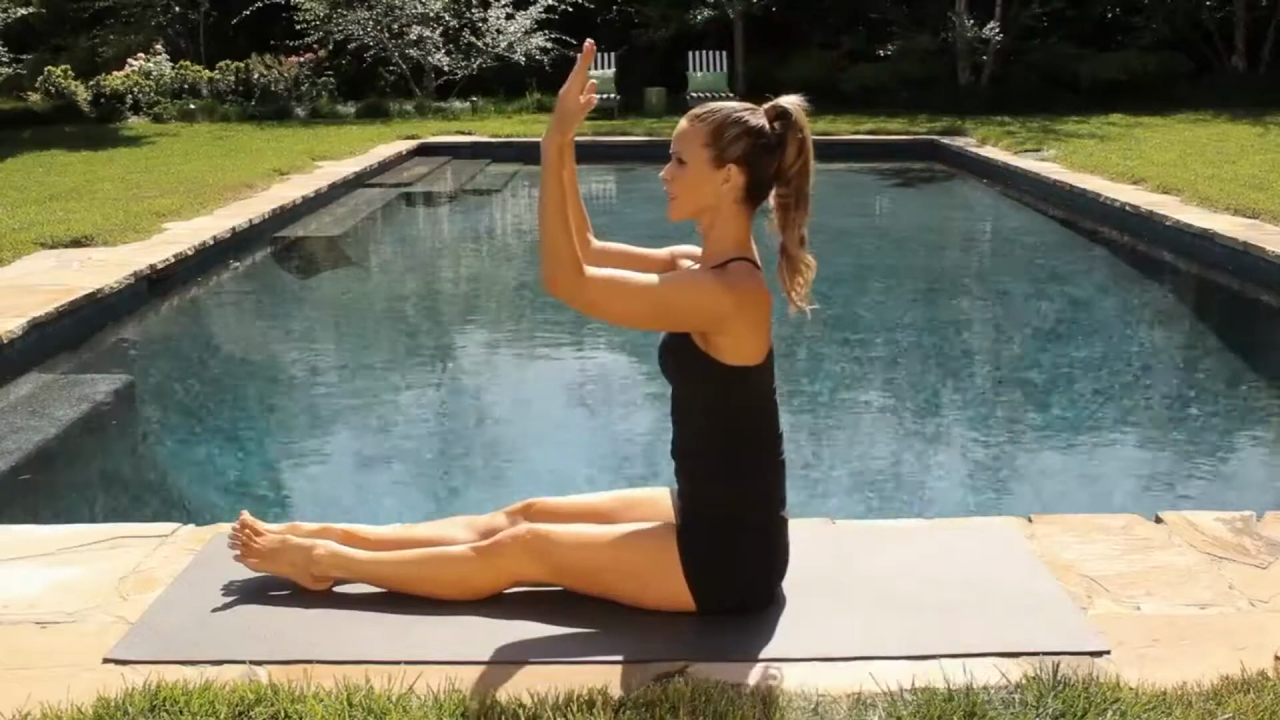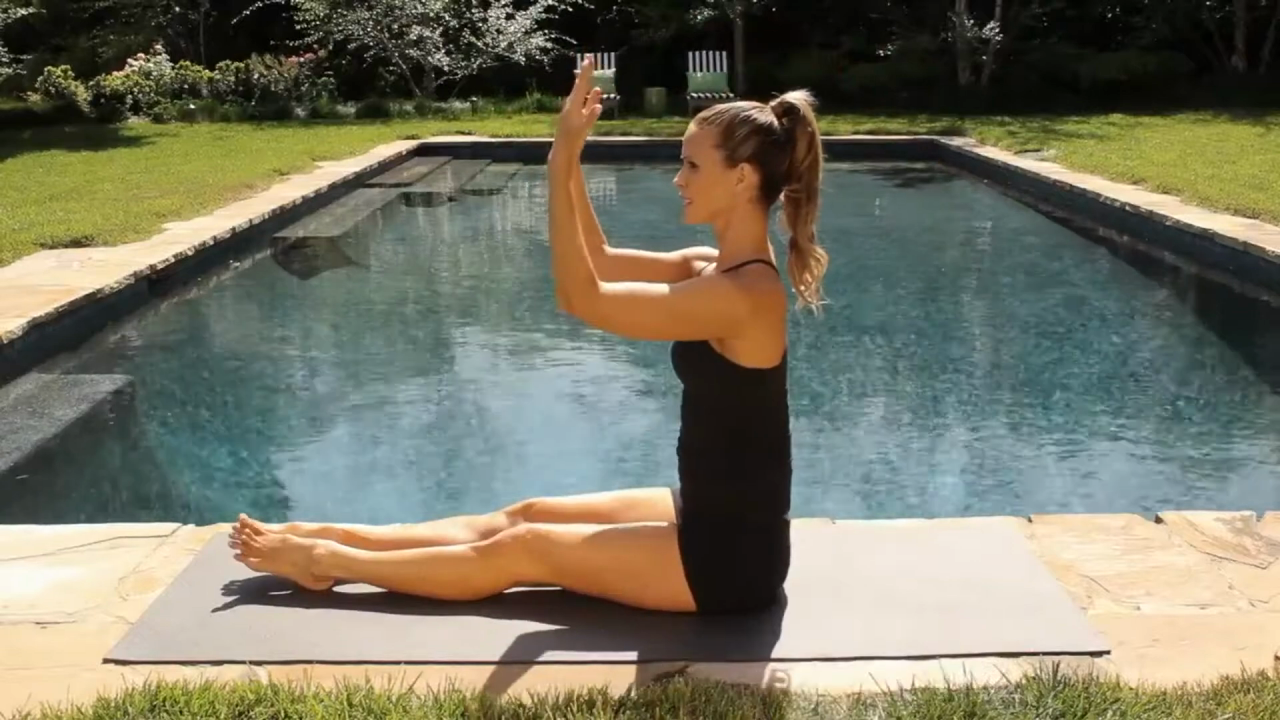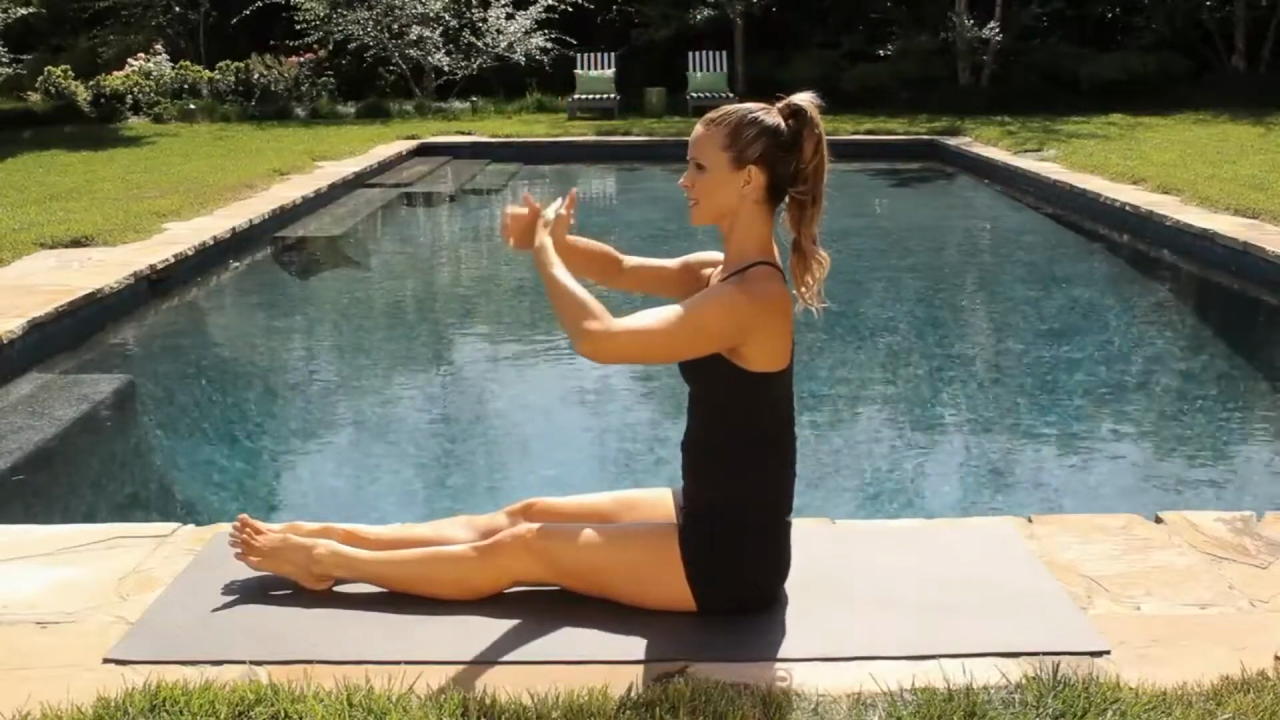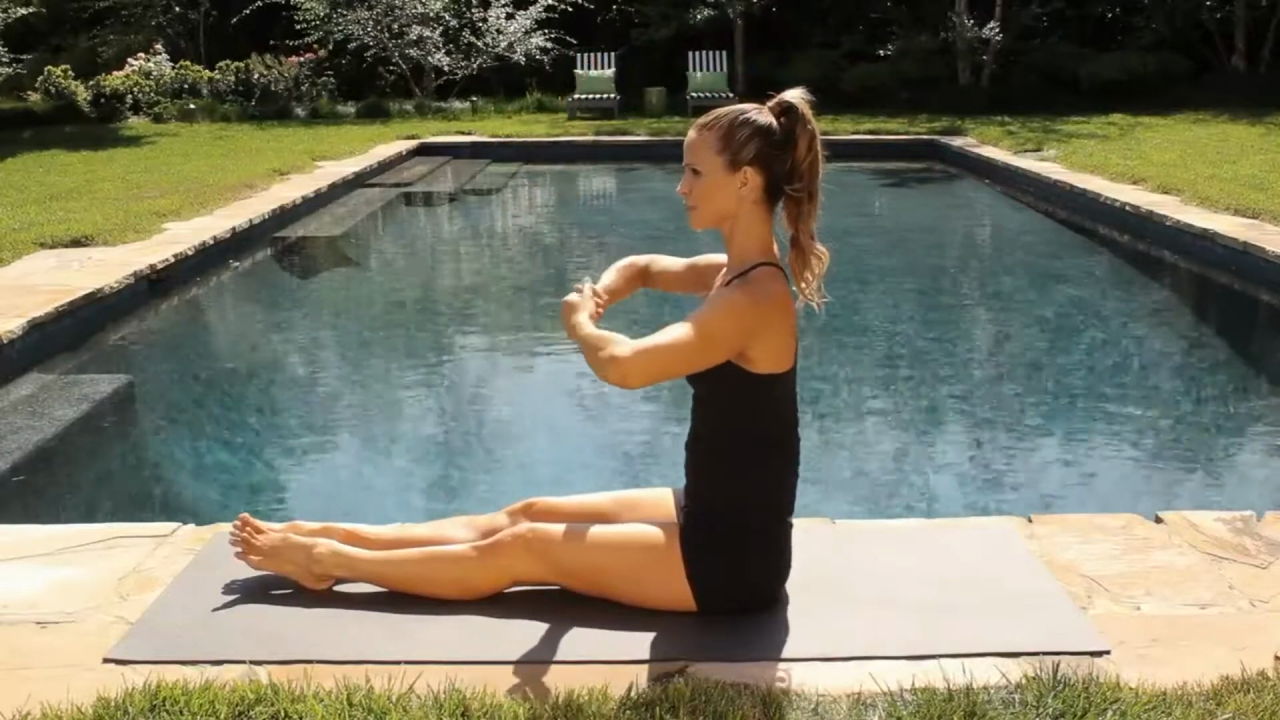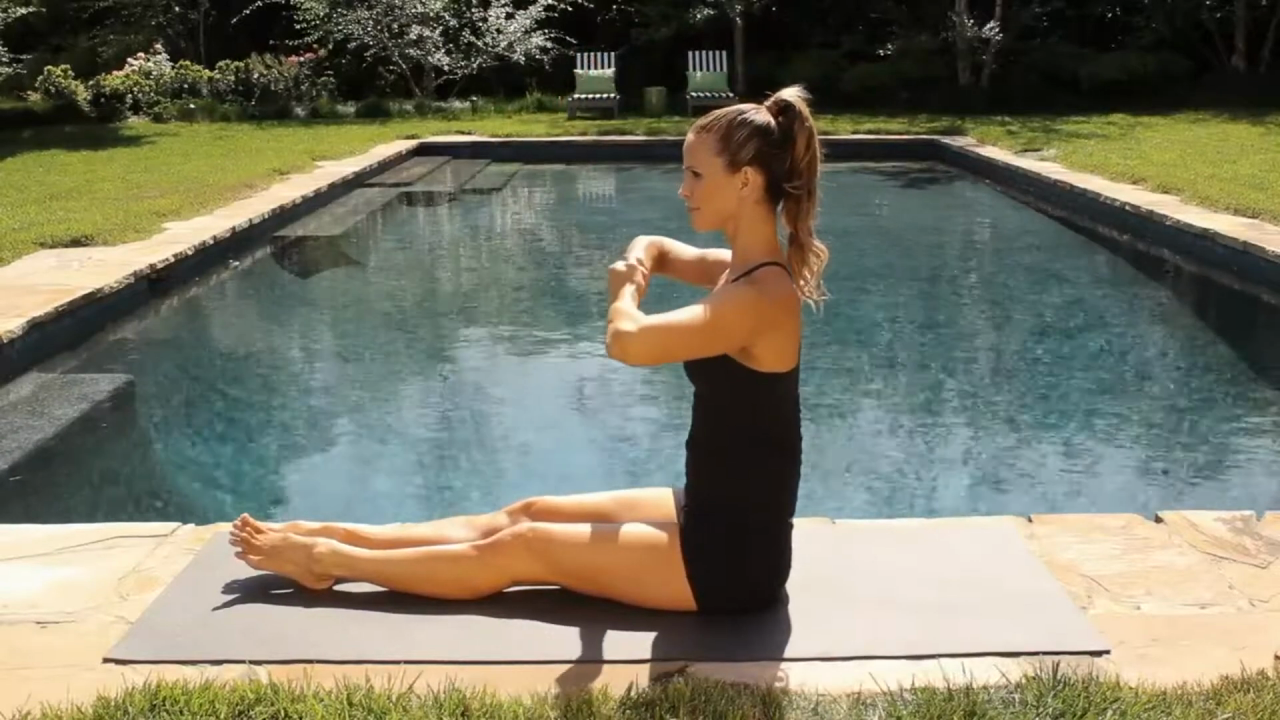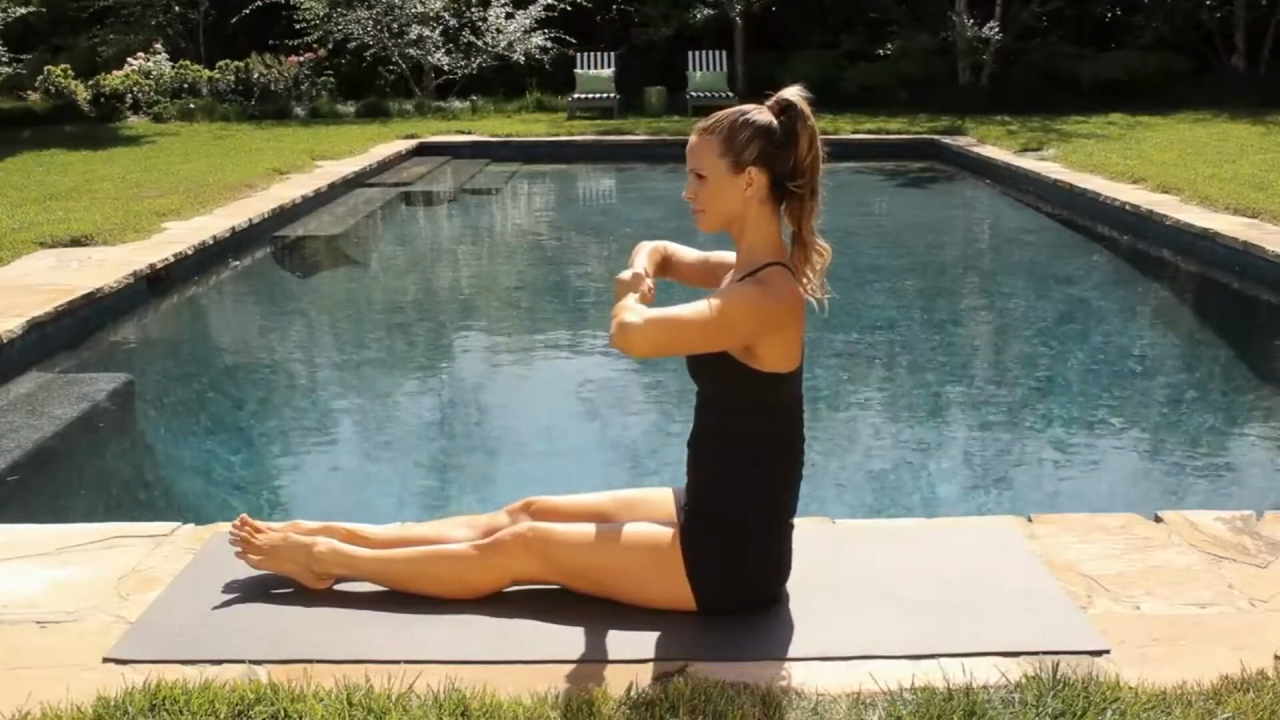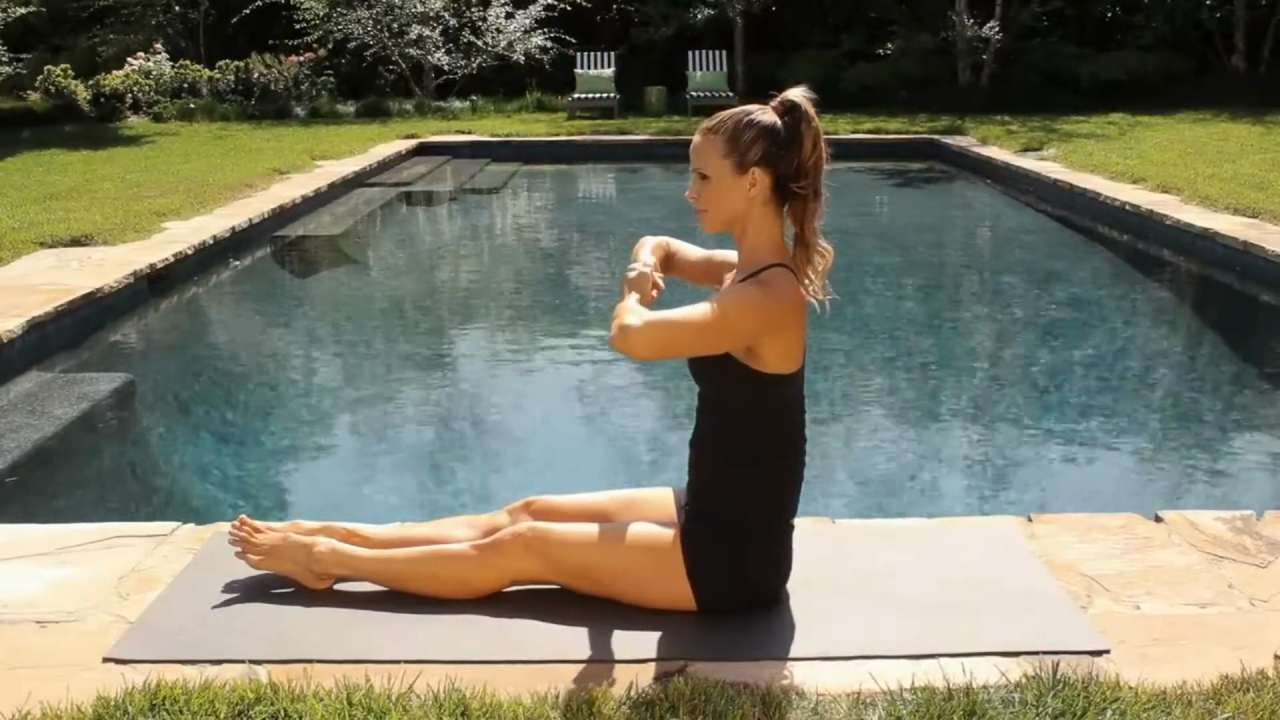
dt=0.7s
person 1, frame 1
left shoulder: (726, 294)
right shoulder: (706, 266)
left elbow: (567, 281)
right elbow: (586, 254)
left wrist: (554, 147)
right wrist: (562, 145)
left hip: (729, 552)
right hip: (706, 518)
left knee: (518, 550)
right knee: (523, 516)
left ankle: (326, 561)
right ankle: (327, 537)
person 1, frame 2
left shoulder: (740, 294)
right shoulder: (723, 268)
left elbow: (583, 299)
right elbow: (603, 261)
left wrist: (561, 166)
right wrist: (567, 158)
left hip: (731, 553)
right hip: (710, 517)
left knee: (520, 549)
right knee: (527, 515)
left ankle: (329, 562)
right ankle: (331, 537)
person 1, frame 3
left shoulder: (749, 296)
right shoulder: (729, 272)
left elbow: (598, 338)
right elbow: (622, 269)
left wrist: (545, 251)
right wrist: (547, 239)
left hip: (732, 554)
right hip: (710, 515)
left knee: (520, 548)
right knee: (528, 514)
left ankle: (330, 561)
right ankle: (334, 536)
person 1, frame 4
left shoulder: (753, 297)
right shoulder: (736, 272)
left elbow: (624, 365)
right elbow: (644, 267)
left wrist: (579, 323)
right wrist: (597, 295)
left hip: (732, 553)
right hip: (712, 515)
left knee: (522, 548)
right knee: (527, 514)
left ankle: (329, 561)
right ankle: (335, 535)
person 1, frame 5
left shoulder: (759, 295)
right shoulder: (744, 270)
left elbow: (628, 341)
right elbow: (653, 247)
left wrist: (624, 291)
right wrist: (634, 268)
left hip: (733, 555)
right hip: (712, 515)
left knee: (520, 549)
right knee: (529, 513)
left ankle: (327, 560)
right ankle: (337, 536)
person 1, frame 6
left shoulder: (764, 296)
right shoulder: (751, 271)
left elbow: (630, 333)
right elbow: (656, 252)
left wrist: (630, 295)
right wrist: (640, 273)
left hip: (733, 555)
right hip: (715, 515)
left knee: (521, 549)
right knee: (528, 513)
left ankle: (329, 560)
right ankle: (340, 536)
person 1, frame 7
left shoulder: (765, 297)
right shoulder: (753, 271)
left elbow: (630, 336)
right elbow: (657, 247)
left wrist: (634, 294)
right wrist: (646, 268)
left hip: (734, 554)
right hip: (715, 516)
left knee: (521, 548)
right knee: (529, 513)
left ankle: (329, 560)
right ankle: (342, 535)
